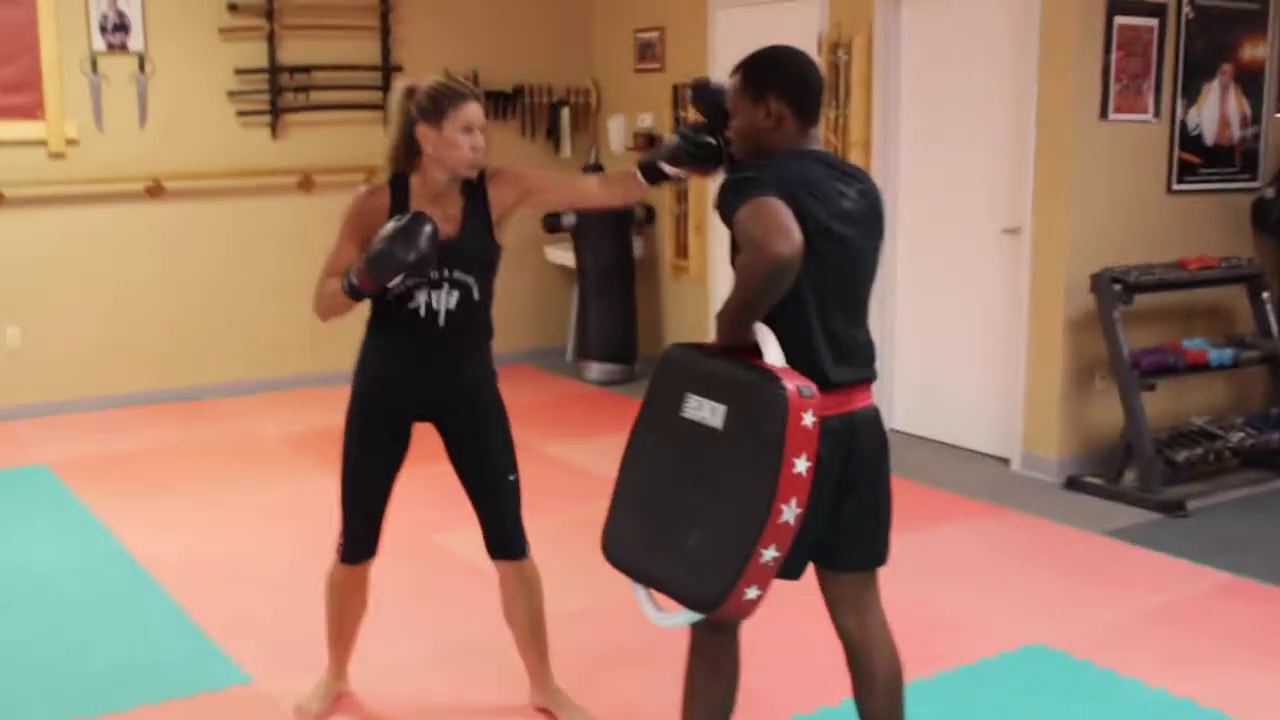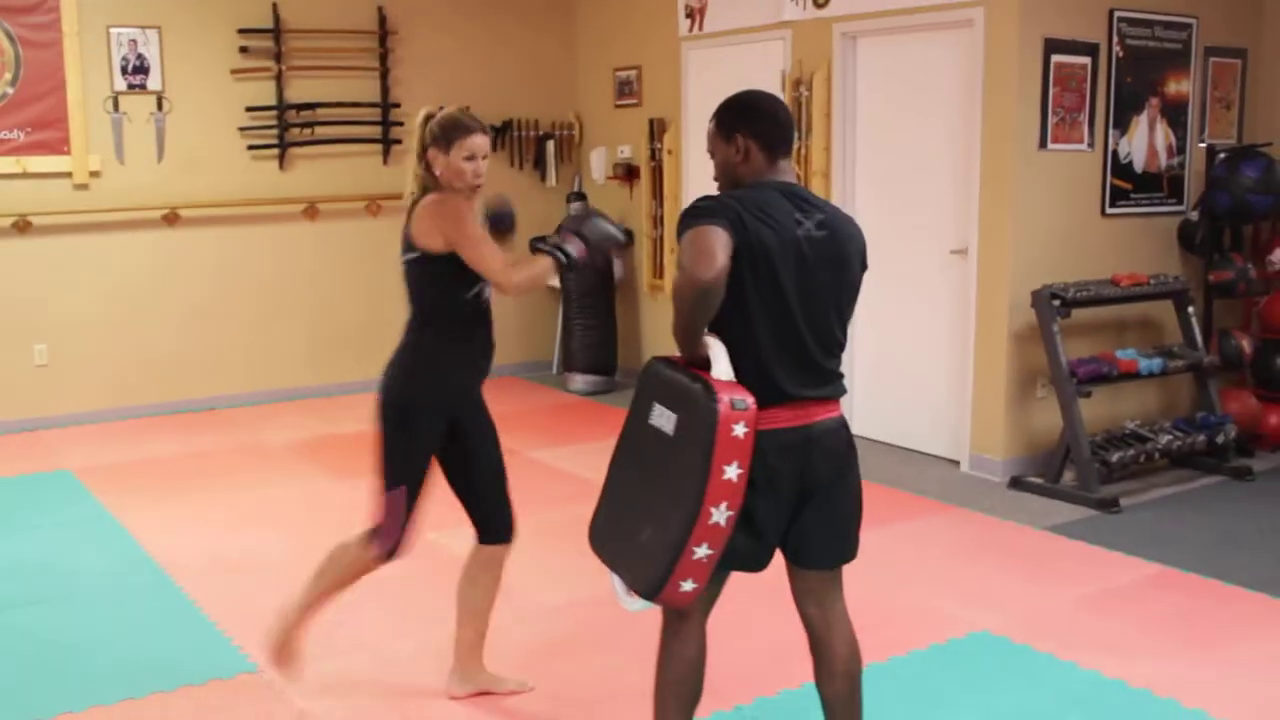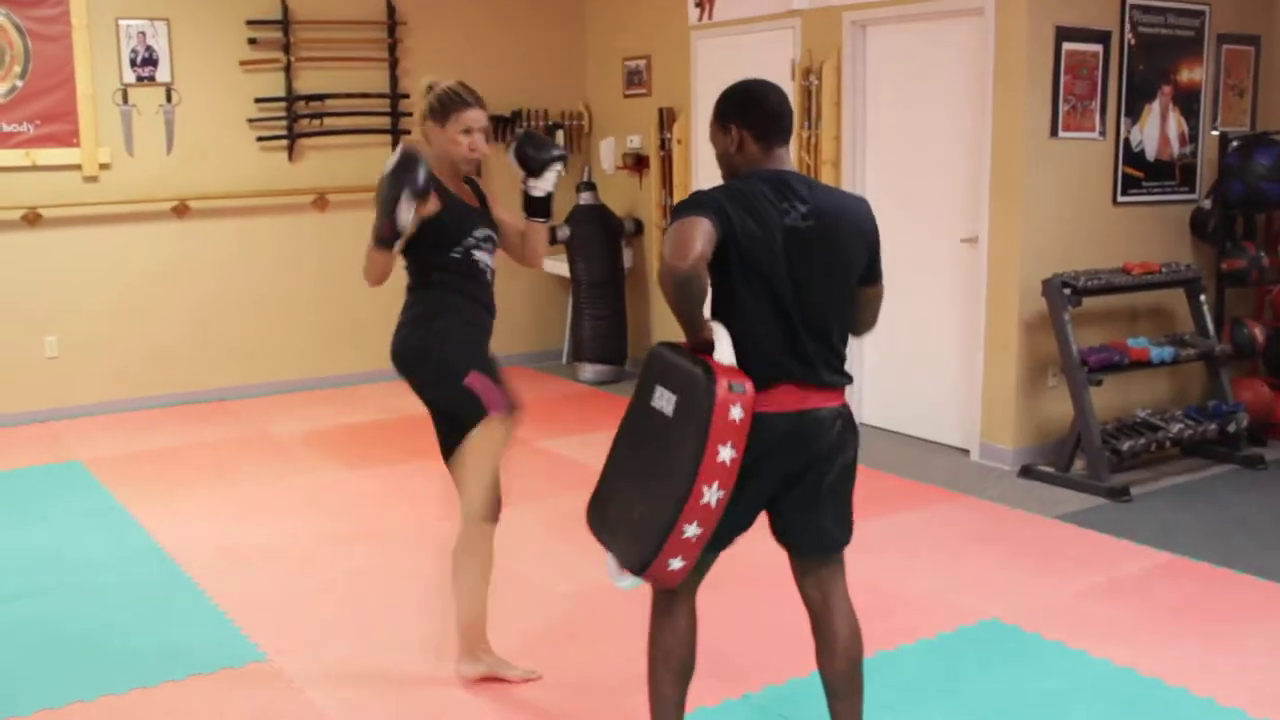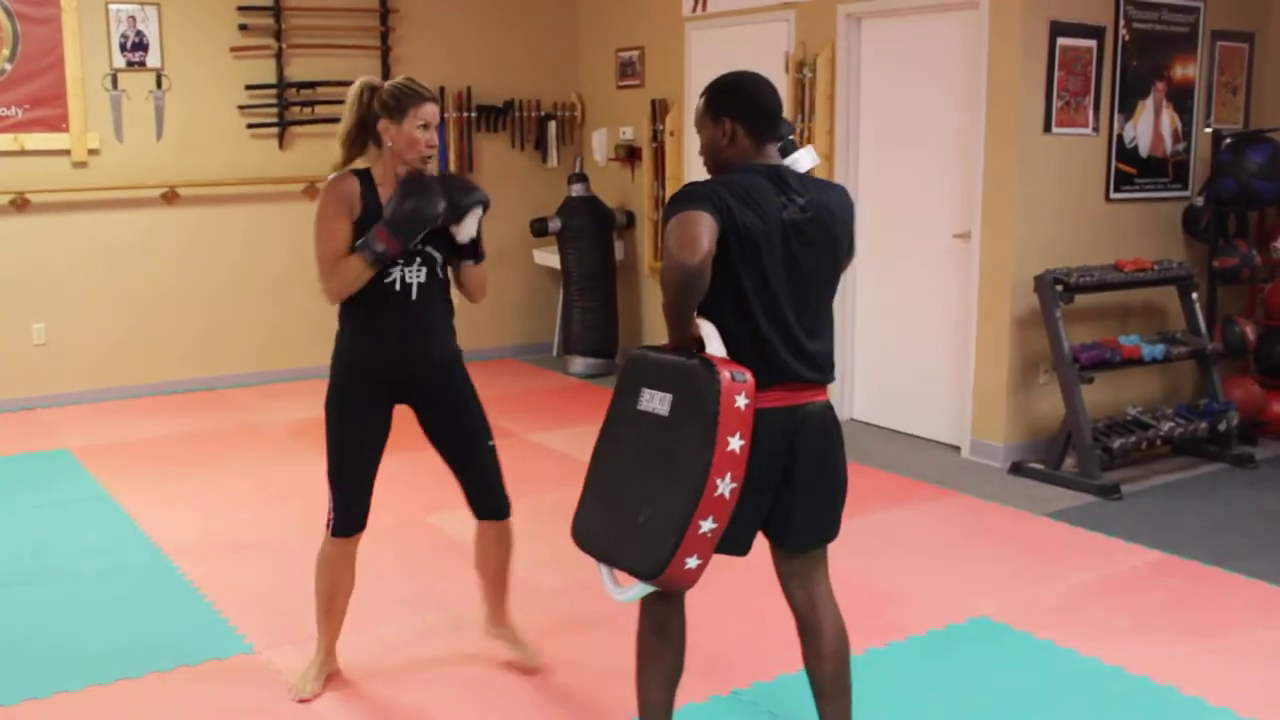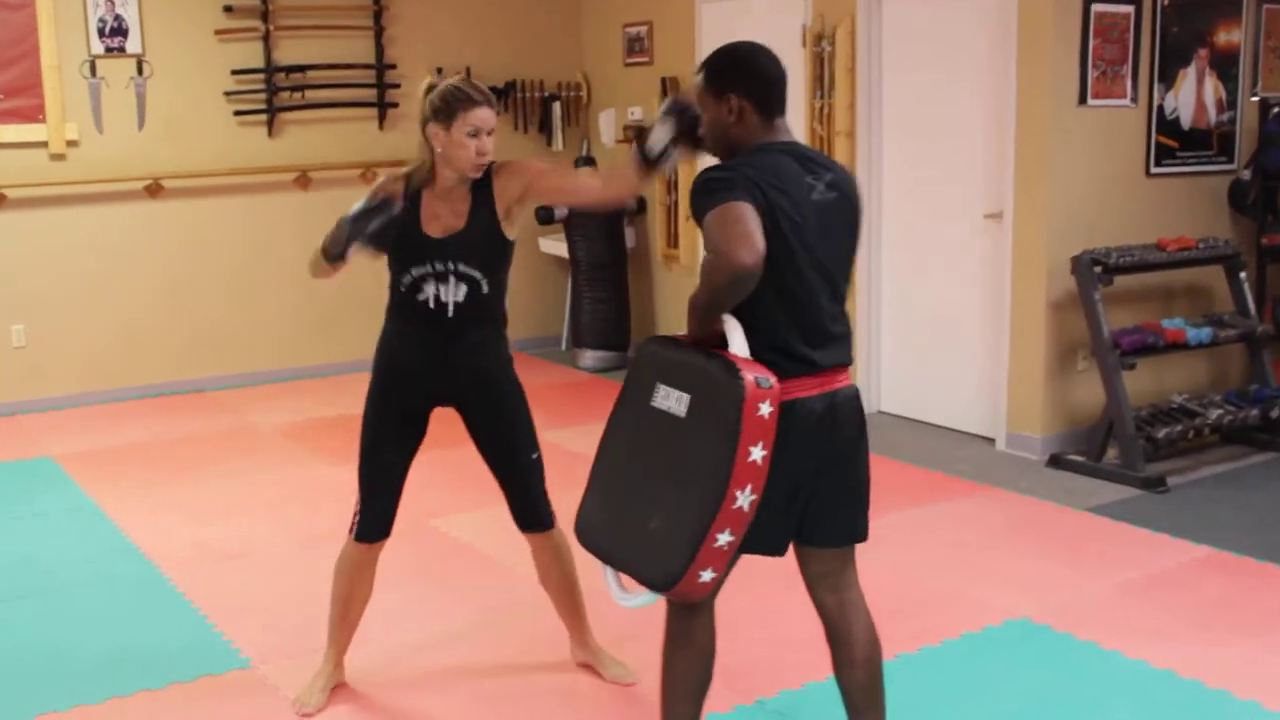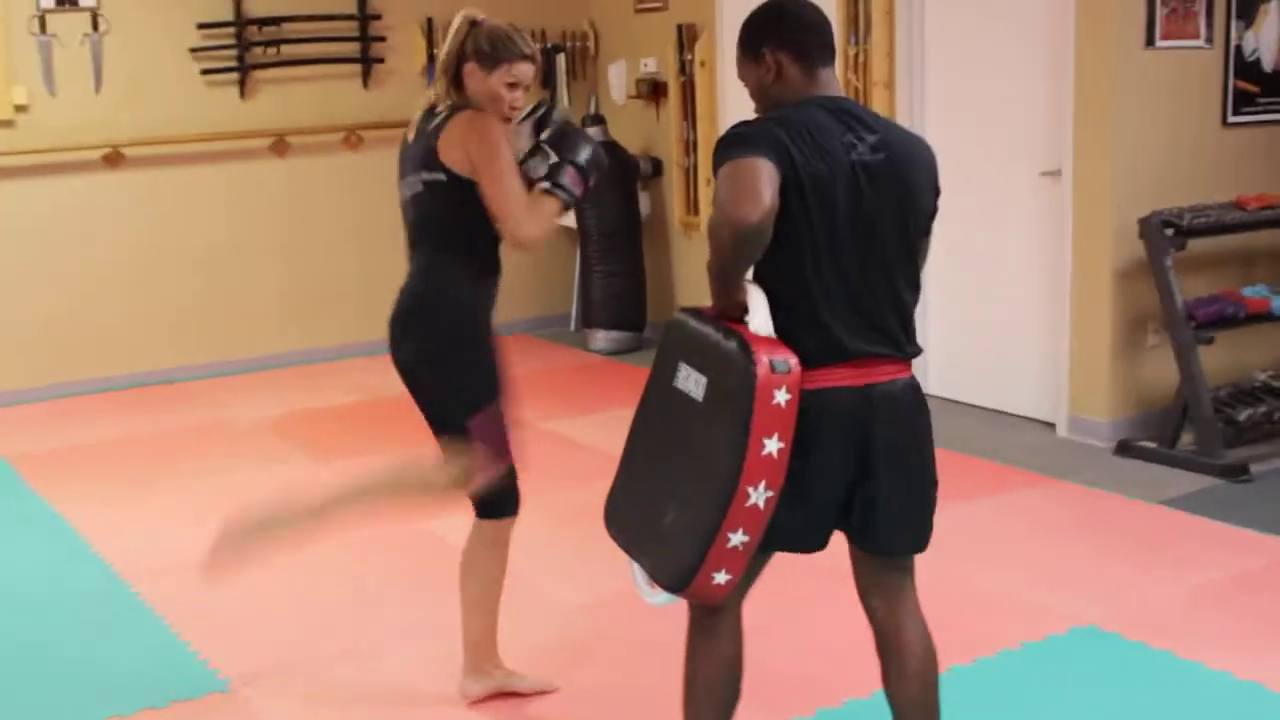
dt=0.4s
person 1, frame 1
left shoulder: (756, 184)
right shoulder: (863, 190)
left elbow: (778, 248)
left wrist: (731, 324)
right hip: (857, 421)
right knee: (859, 610)
person 1, frame 2
left shoulder: (719, 213)
right shoulder: (845, 230)
left elbow: (703, 274)
left wrist: (689, 342)
left hip: (747, 438)
right hip: (825, 435)
left knee: (686, 605)
right knee: (824, 606)
person 1, frame 3
left shoulder: (714, 207)
right shoulder: (854, 213)
left elbow: (680, 264)
left wrist: (695, 328)
left hip: (741, 422)
right hip: (824, 422)
left knee: (675, 583)
right knee: (825, 588)
person 1, frame 4
left shoulder: (706, 200)
right shoulder: (835, 202)
left elbow: (688, 258)
left wrist: (679, 325)
right hip: (810, 419)
left knee: (664, 581)
right knee: (810, 587)
person 1, frame 5
left shoulder: (729, 182)
right shoulder: (839, 181)
left elbow: (742, 258)
left wrist: (699, 316)
right hip: (835, 406)
right knee: (838, 590)
person 1, frame 6
left shoulder: (760, 139)
right shoulder: (912, 152)
left elbow: (747, 214)
left wrist: (725, 288)
left hip: (796, 400)
right hip: (891, 397)
right knee: (893, 595)
person 2, frame 1
left shoulder: (499, 191)
right shoulder: (377, 202)
left elbow: (604, 190)
right elbow: (324, 304)
left wrist: (671, 159)
right wrist: (367, 275)
left hip: (466, 384)
right hip: (386, 385)
left knee: (509, 545)
right knee: (357, 548)
person 2, frame 2
left shoulder: (459, 214)
right shoulder: (442, 207)
right elbow: (509, 278)
left wrist: (493, 233)
right wrist: (563, 249)
left hip: (457, 393)
right hip: (423, 387)
left knee: (497, 530)
right knee: (386, 539)
left ankle: (468, 669)
right ankle: (295, 621)
person 2, frame 3
left shoulder: (477, 191)
right shoulder: (417, 186)
left elbow: (531, 255)
right elbow: (375, 275)
left wrist: (540, 191)
right wrist: (393, 223)
left hip: (460, 348)
right hip: (431, 343)
left knee: (485, 507)
right knee: (496, 416)
left ankle: (474, 652)
right ankle: (469, 608)
person 2, frame 4
left shoulder: (437, 191)
right shoulder: (345, 190)
left elbow: (476, 291)
right elbow: (334, 286)
left wrist: (466, 235)
right wrist: (393, 233)
left hip: (436, 362)
right hip: (363, 368)
left knee: (493, 504)
right knee: (346, 522)
left ankle: (499, 621)
right ankle: (325, 655)
person 2, frame 5
left shoulder: (508, 185)
right shoulder: (397, 193)
left elbow: (610, 189)
right elbow: (320, 266)
left wrist: (659, 145)
right wrist: (342, 240)
left hip: (484, 370)
right hip: (403, 371)
left knee: (537, 518)
right knee: (370, 527)
left ankle: (584, 642)
right ankle: (331, 666)
person 2, frame 6
left shoulder: (431, 125)
right shoulder: (480, 128)
right elbow: (524, 230)
left wrist: (538, 163)
right wrist: (570, 175)
left hip: (434, 319)
right hip: (447, 318)
left knee: (500, 503)
right knee: (482, 462)
left ankle: (482, 667)
right ankle: (281, 520)
